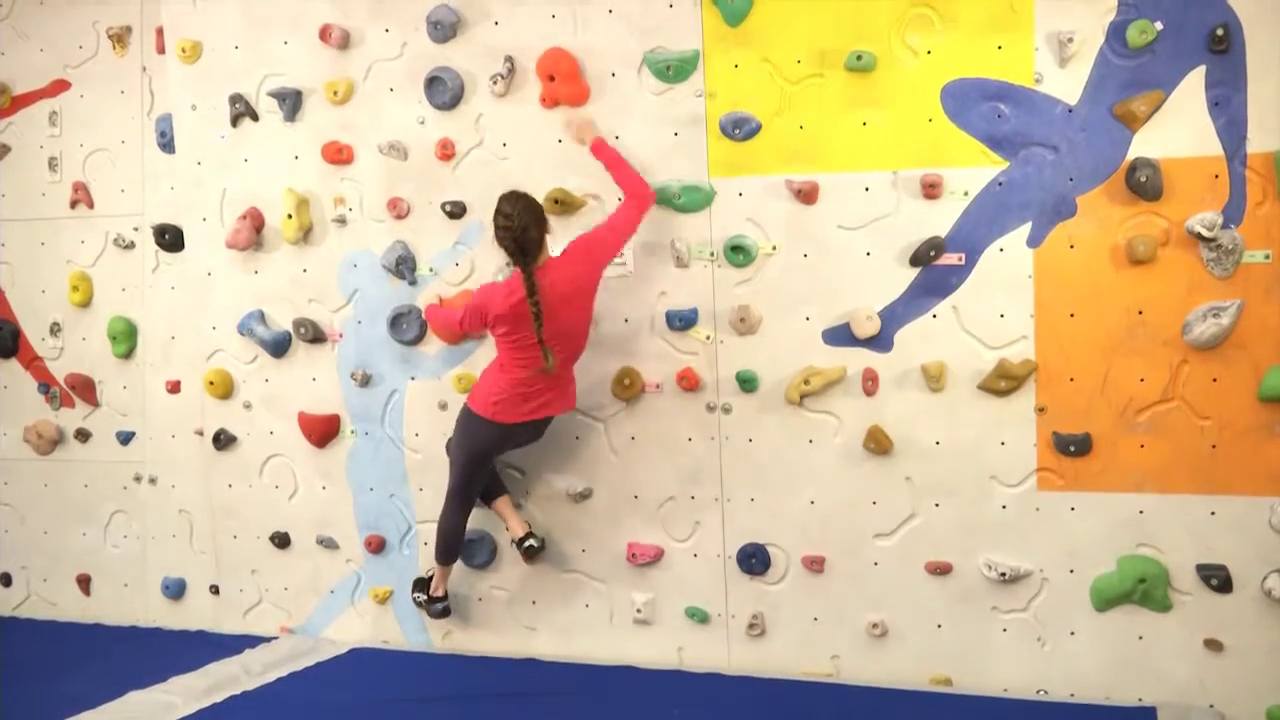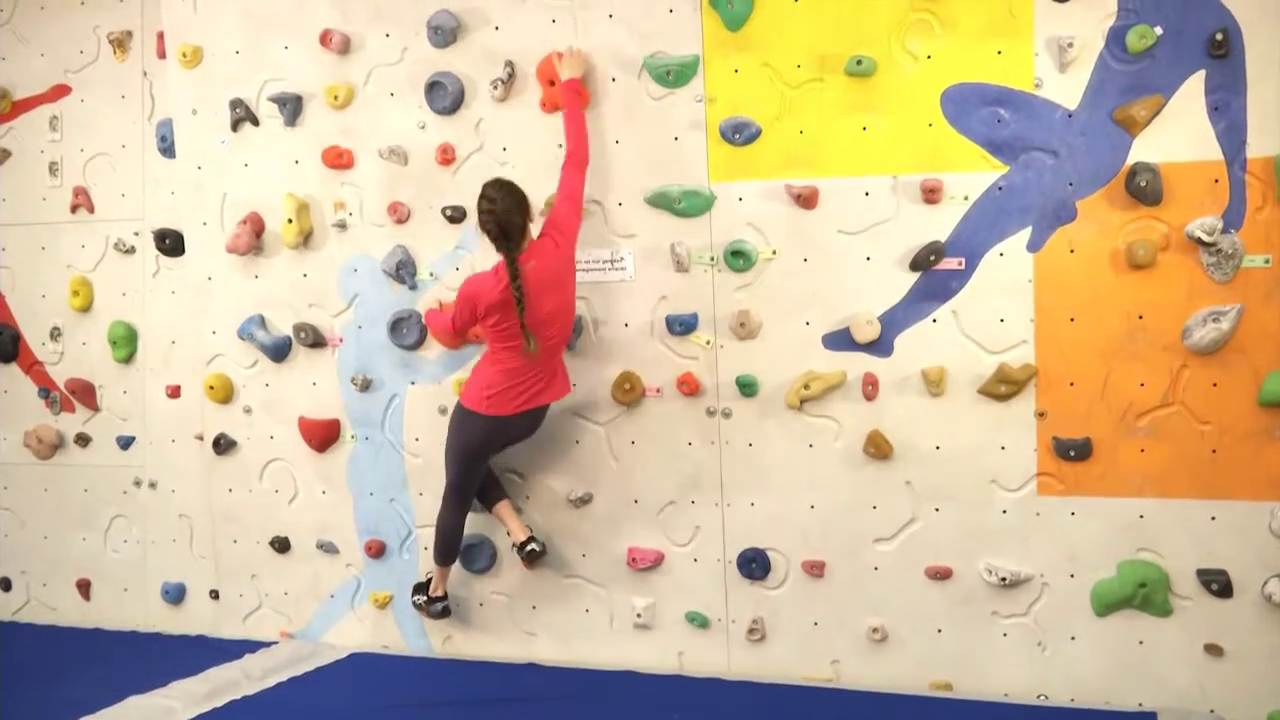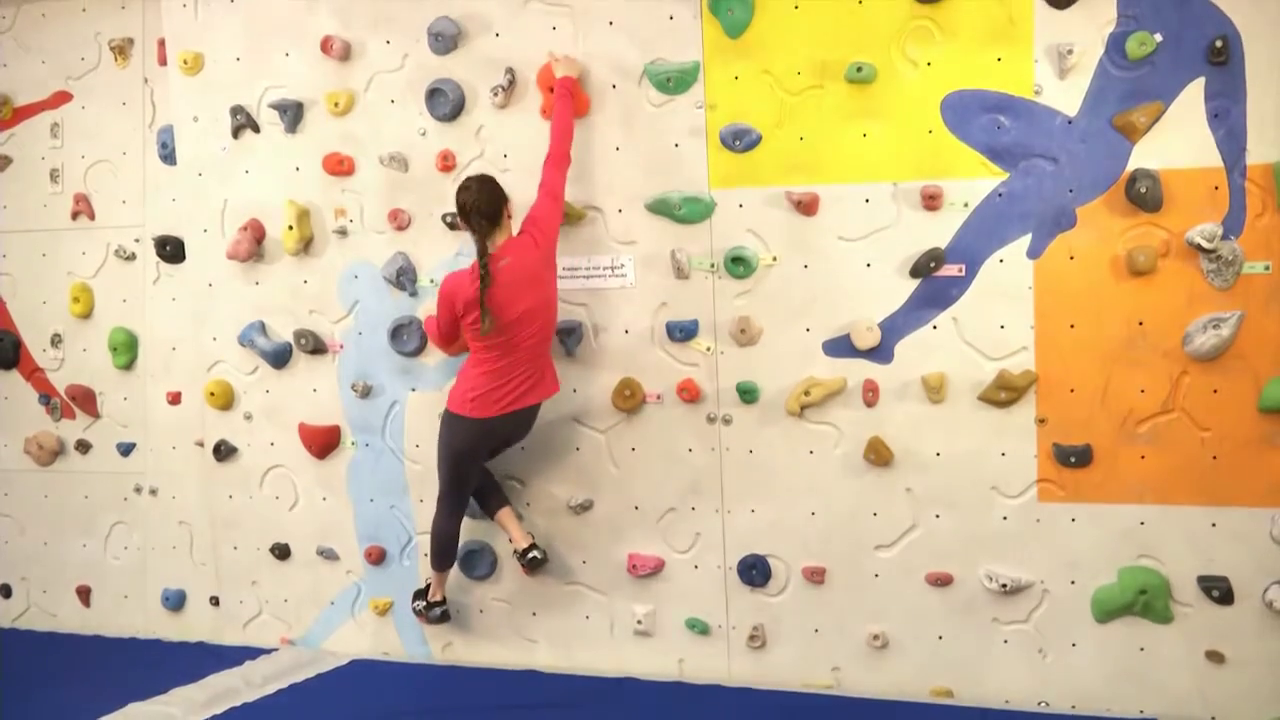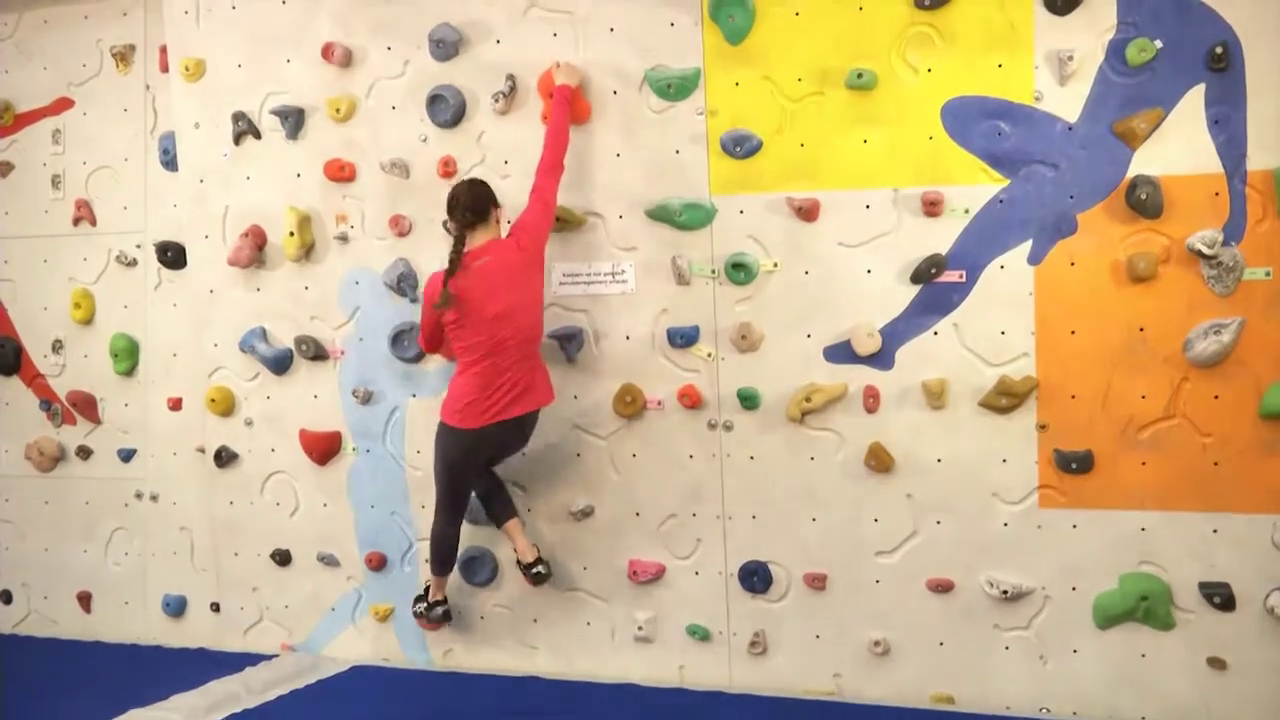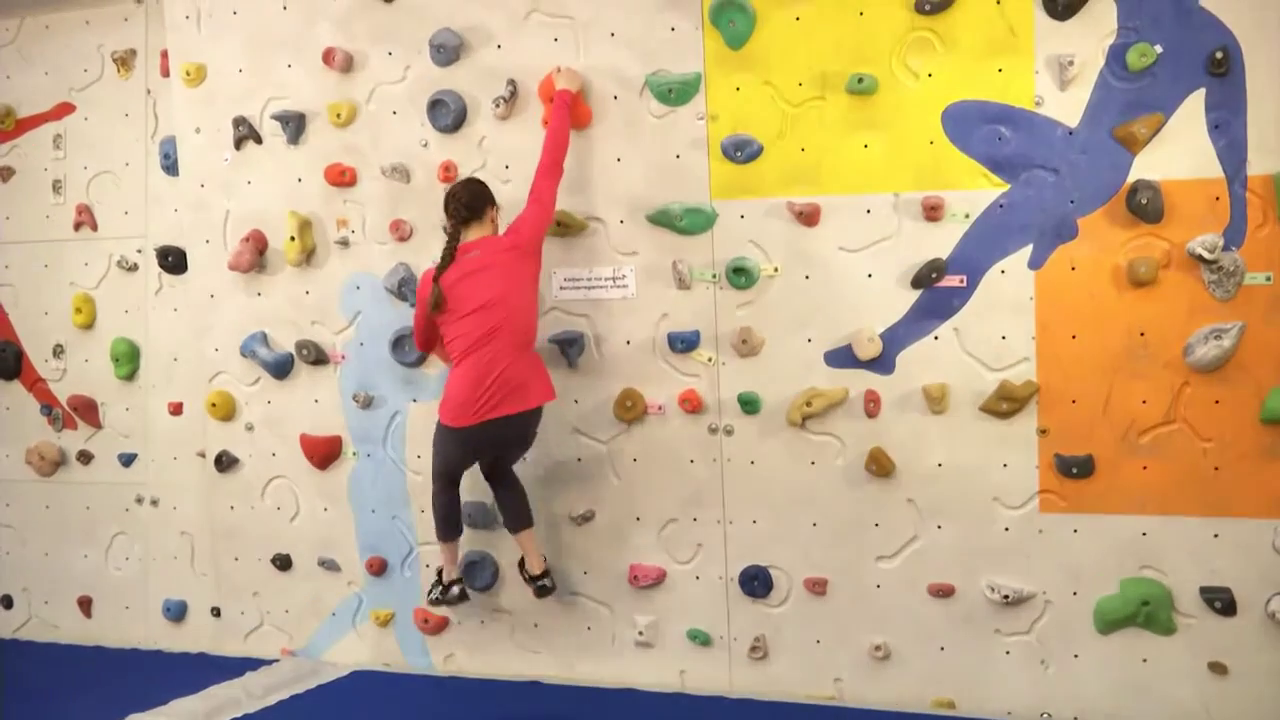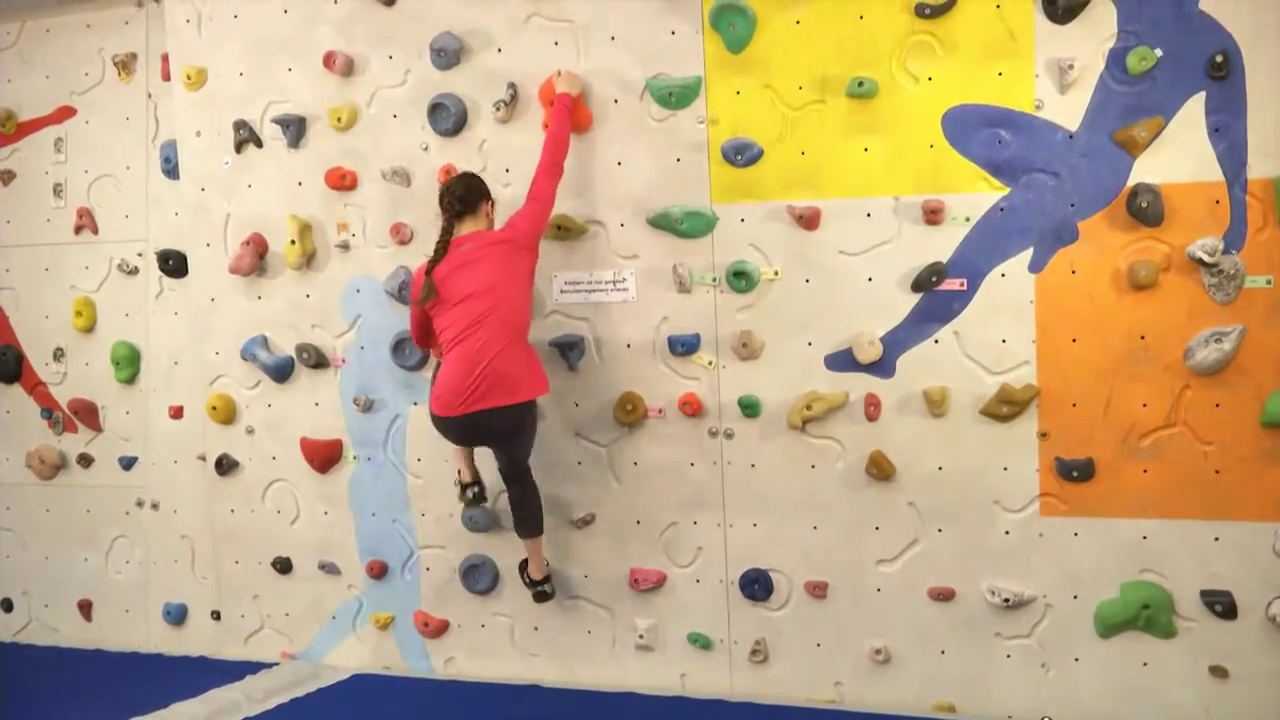
dt=0.2s
person 1, frame 1
left shoulder: (494, 299)
right shoulder: (583, 261)
left elbow: (453, 325)
right elbow: (643, 197)
left wrist: (431, 310)
right wrist: (596, 144)
left hip: (495, 413)
right hip: (543, 414)
left knee: (459, 493)
right knee: (465, 446)
left ankle: (436, 589)
right ankle: (520, 530)
person 1, frame 2
left shoulder: (481, 288)
right shoulder: (560, 244)
left elbow: (450, 329)
right elbow: (577, 158)
left wrist: (430, 315)
right wrist: (570, 83)
left hip: (487, 409)
right hip: (534, 408)
left knee: (457, 491)
right knee: (472, 462)
left ankle: (436, 590)
right ankle: (521, 535)
person 1, frame 3
left shoulder: (457, 286)
right shoulder: (540, 243)
left elbow: (445, 340)
right elbow: (558, 160)
left wrist: (428, 322)
right wrist: (565, 84)
left hip: (474, 411)
right hip: (526, 408)
left knee: (451, 497)
right knee: (470, 466)
left ankle: (435, 595)
right ankle: (523, 542)
person 1, frame 4
left shoulder: (439, 287)
right shoulder: (526, 248)
left elbow: (431, 345)
right elbow: (550, 168)
right wrist: (563, 91)
left hip: (468, 419)
right hip: (523, 413)
left knee: (450, 503)
right knee: (479, 471)
left ankle: (436, 597)
right ankle: (530, 555)
person 1, frame 5
left shoulder: (433, 282)
right shoulder: (521, 247)
left elbow: (425, 345)
right elbow: (549, 172)
right wrist: (564, 96)
left hip: (465, 417)
right hip: (523, 410)
left knee: (445, 480)
right knee: (499, 469)
left ankle: (448, 575)
right ankle: (536, 567)
person 1, frame 6
left shoulder: (427, 275)
right shoulder: (515, 241)
right elbow: (550, 172)
right wrist: (564, 98)
left hip: (456, 409)
right hip: (515, 402)
right knee: (517, 470)
left ankle: (467, 477)
right ankle: (538, 573)
